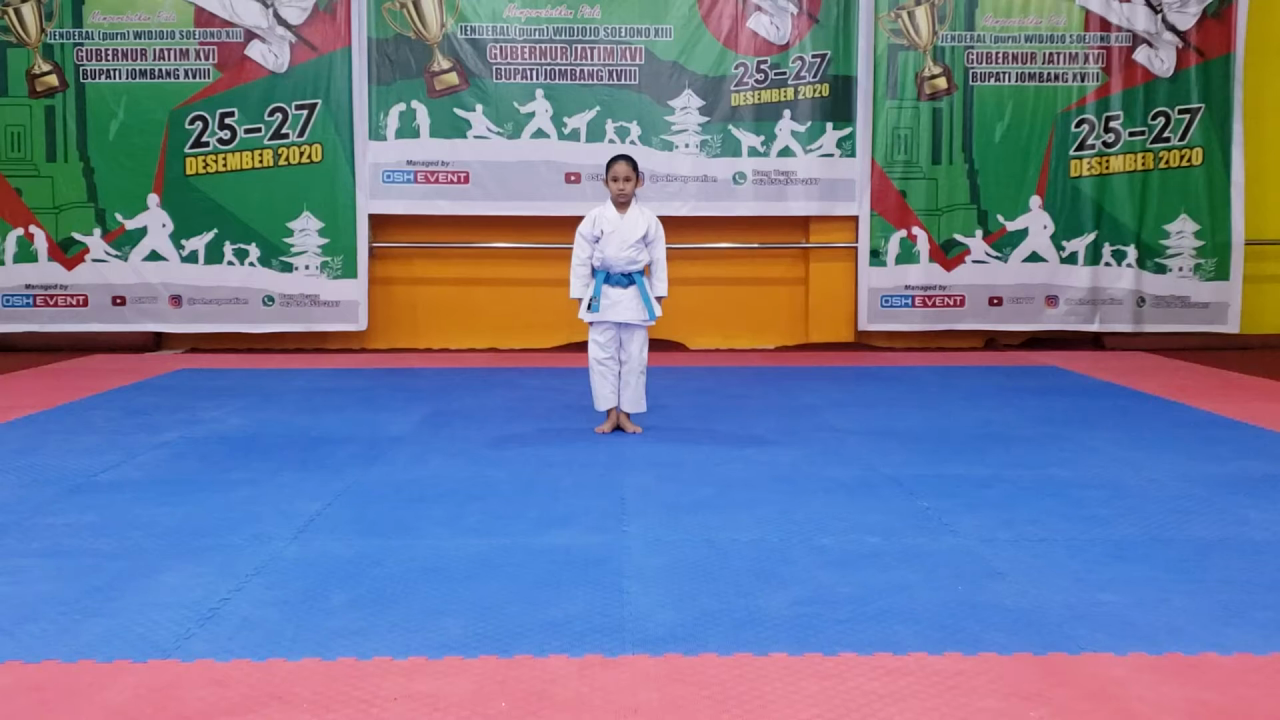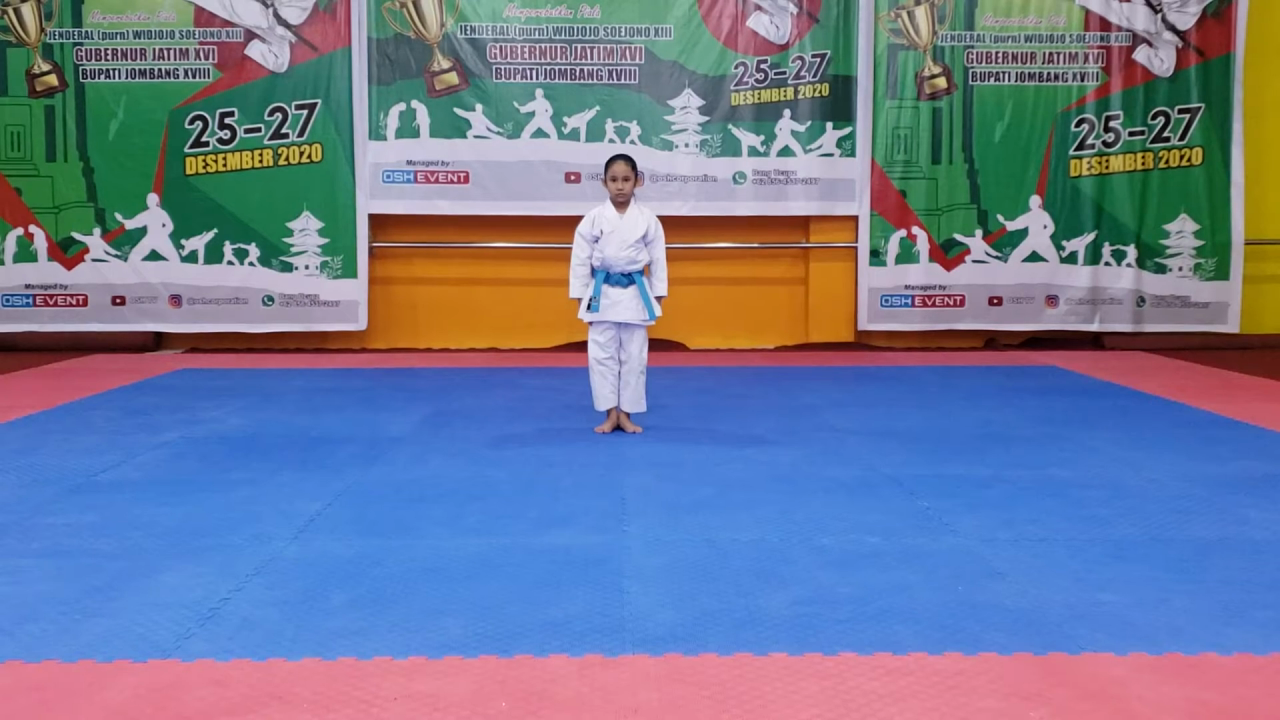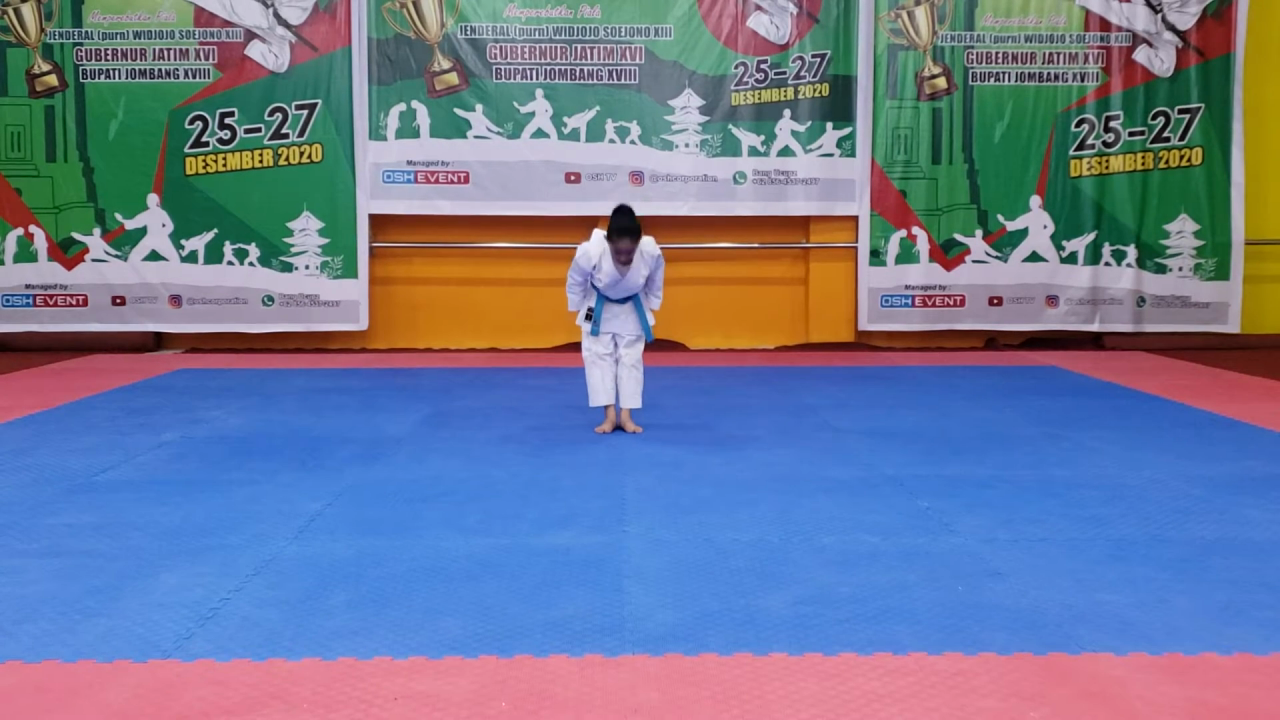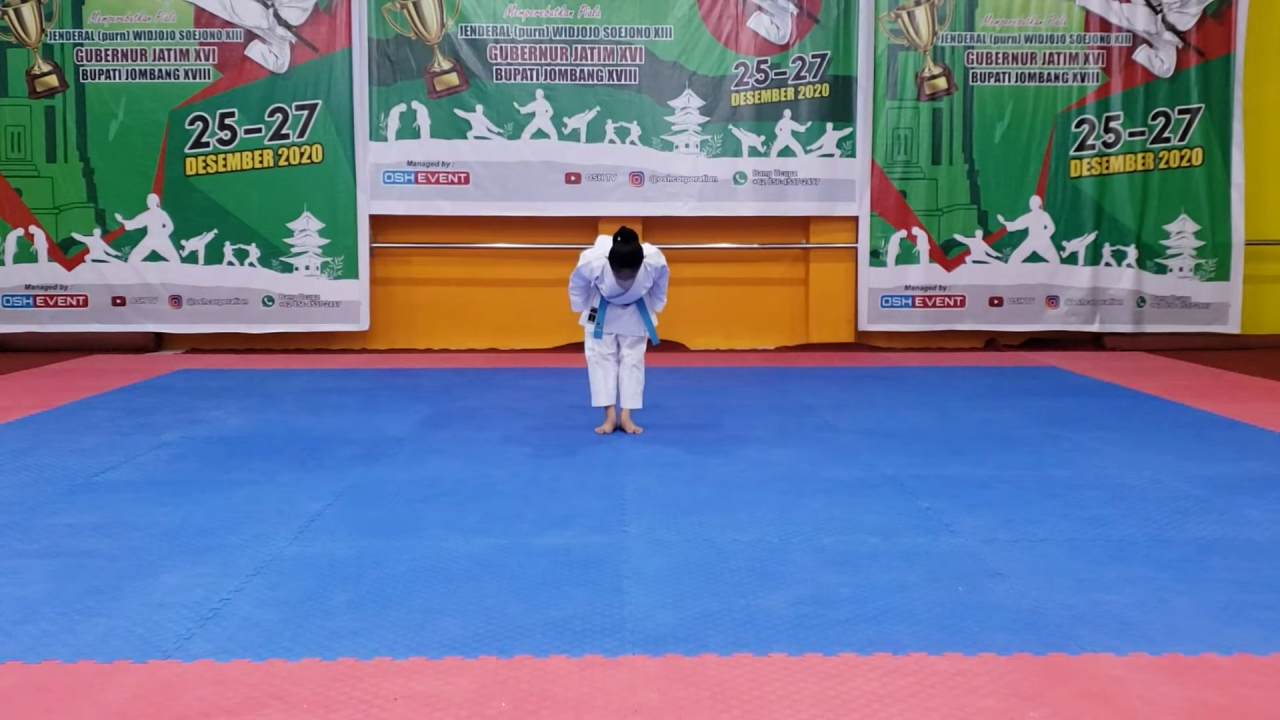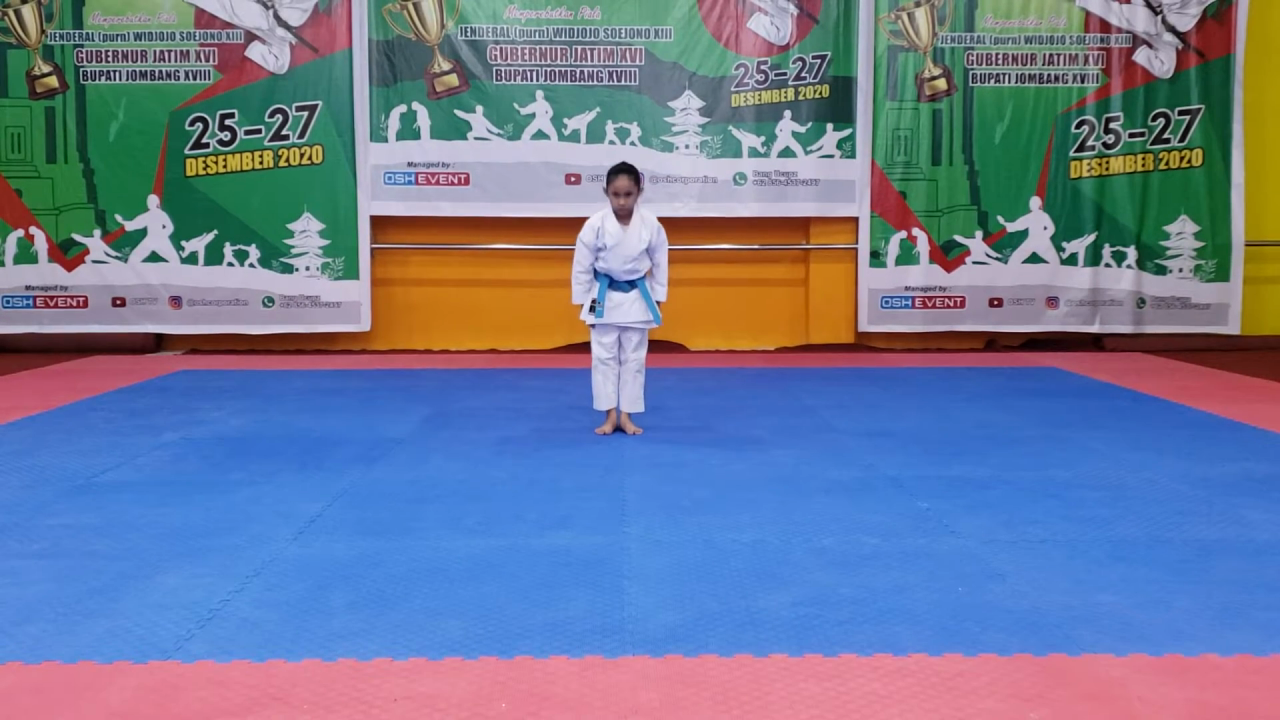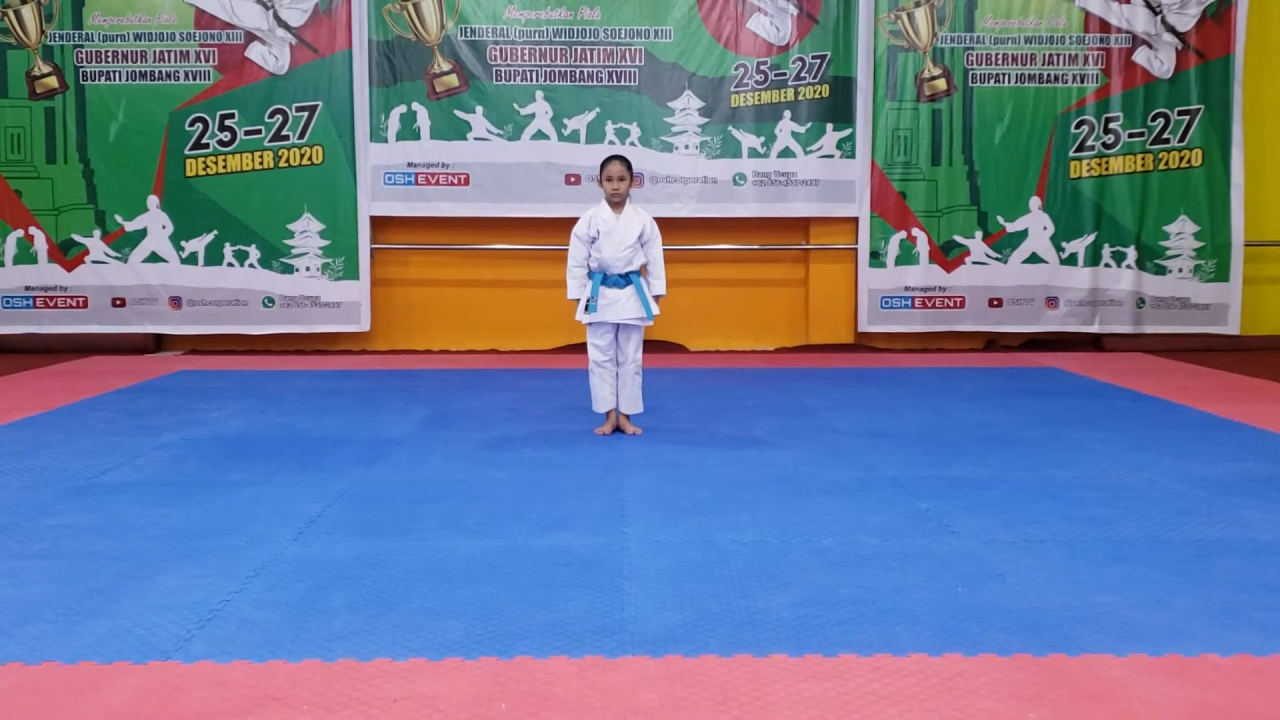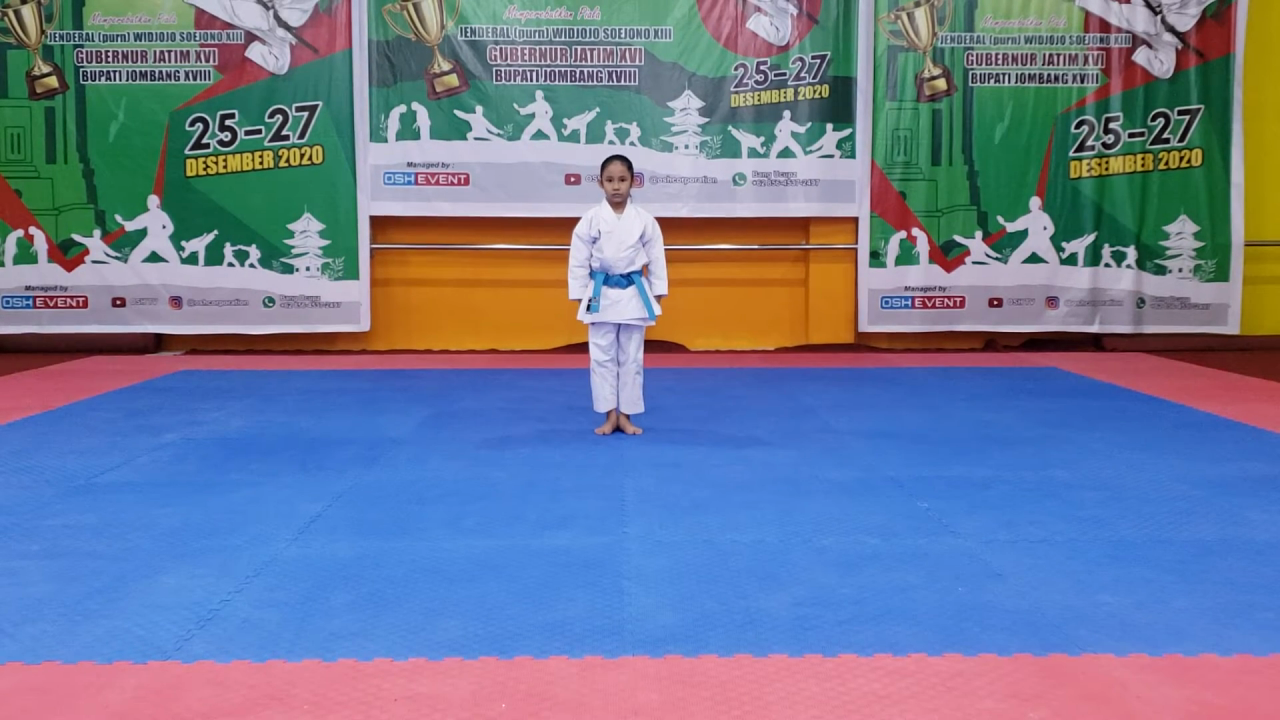
dt=0.7s
person 1, frame 1
left shoulder: (649, 220)
right shoulder: (593, 219)
left elbow: (658, 261)
right elbow: (581, 261)
left wrist: (657, 299)
right wrist: (583, 300)
left hip: (636, 295)
right hip: (603, 294)
left knee: (634, 357)
right knee: (602, 355)
left ankle: (626, 414)
right ankle: (610, 414)
person 1, frame 2
left shoulder: (648, 220)
right shoulder: (593, 219)
left elbow: (658, 261)
right elbow: (580, 261)
left wrist: (657, 299)
right wrist: (582, 300)
left hip: (635, 294)
right hip: (602, 294)
left knee: (634, 357)
right knee: (602, 356)
left ankle: (626, 414)
right ankle: (611, 414)
person 1, frame 3
left shoulder: (651, 252)
right shoulder: (589, 252)
left elbow: (655, 285)
right elbow: (575, 283)
left wrist: (648, 310)
right wrist: (582, 312)
left hip: (633, 309)
right hip: (599, 309)
left knee: (630, 358)
right knee: (598, 356)
left ankle: (626, 415)
right ankle: (609, 415)
person 1, frame 4
left shoulder: (655, 262)
right shoulder: (592, 262)
left elbow: (660, 287)
right elbow: (577, 285)
left wrist: (652, 311)
right wrist: (587, 311)
left hip: (635, 312)
right hip: (602, 311)
left knee: (632, 359)
right knee: (601, 357)
left ankle: (626, 415)
right ankle: (610, 415)
person 1, frame 5
left shoulder: (651, 225)
right shoulder: (594, 225)
left elbow: (660, 265)
right elbow: (582, 267)
left wrist: (656, 301)
right wrist: (584, 304)
left hip: (637, 299)
right hip: (604, 298)
left knee: (634, 359)
right knee: (604, 357)
left ankle: (626, 415)
right ankle: (610, 415)
person 1, frame 6
left shoulder: (644, 221)
right shoulder: (589, 220)
left elbow: (654, 260)
right elbow: (577, 262)
left wrist: (655, 297)
right wrist: (580, 299)
left hip: (633, 295)
right hip: (599, 295)
left knee: (630, 358)
right knee: (601, 357)
left ankle: (625, 416)
right ankle: (610, 416)
person 1, frame 7
left shoulder: (645, 220)
right shoulder: (590, 220)
left elbow: (656, 260)
right elbow: (579, 262)
left wrist: (656, 297)
right wrist: (582, 299)
left hip: (634, 295)
right hip: (601, 295)
left knee: (631, 358)
right knee: (602, 358)
left ankle: (625, 415)
right ankle: (610, 415)
